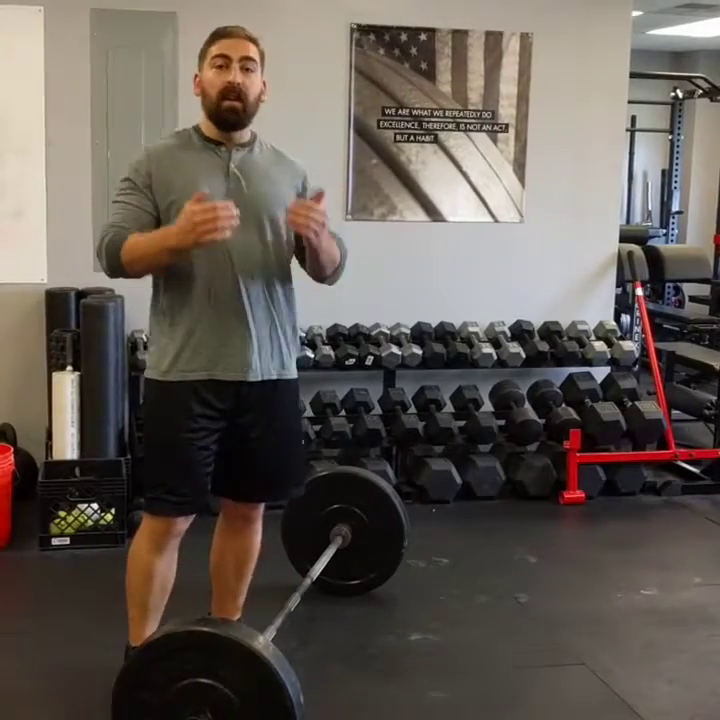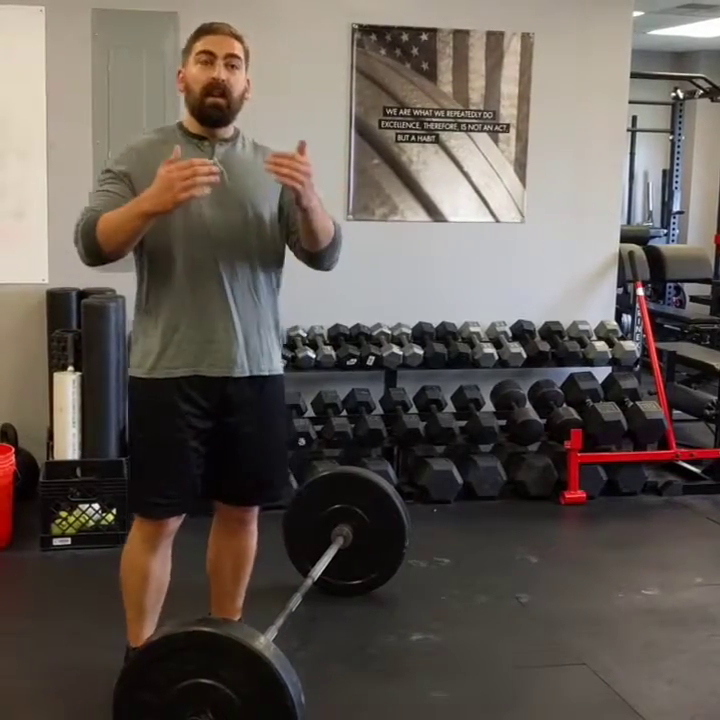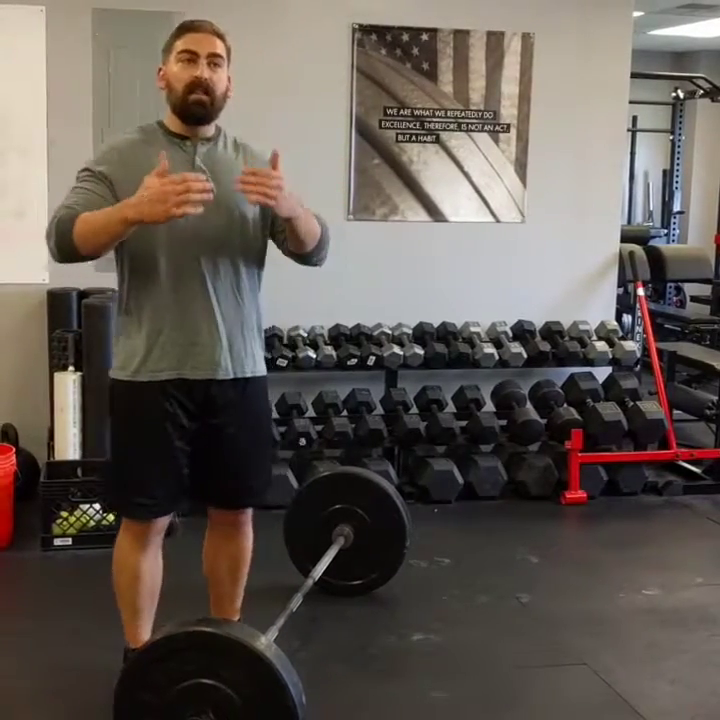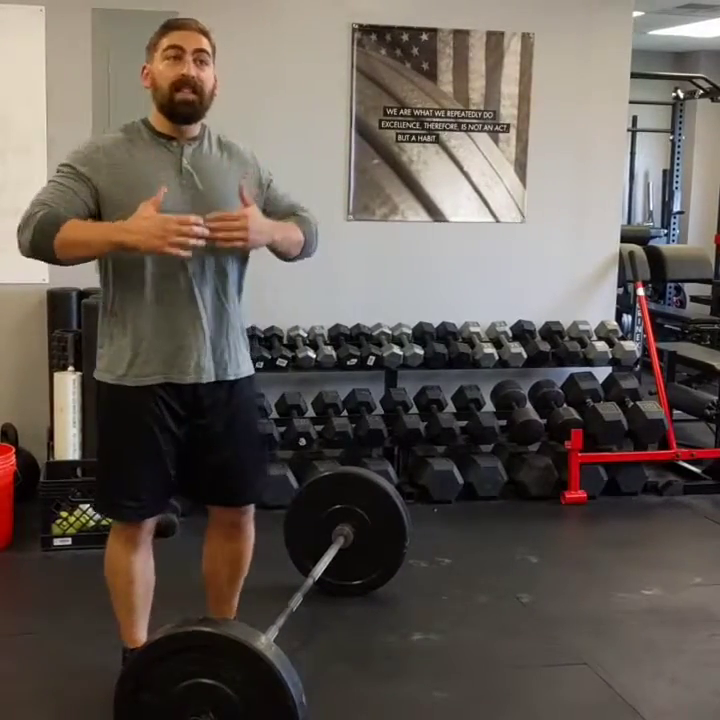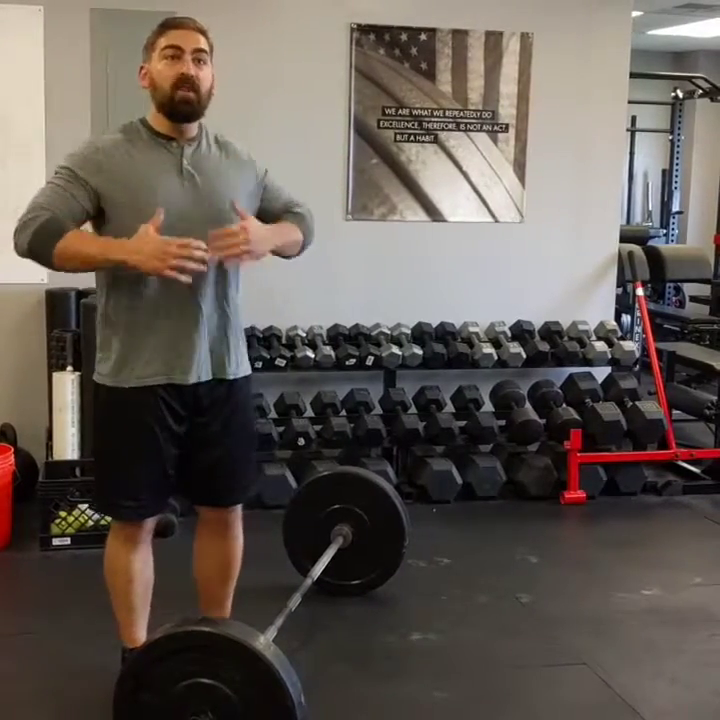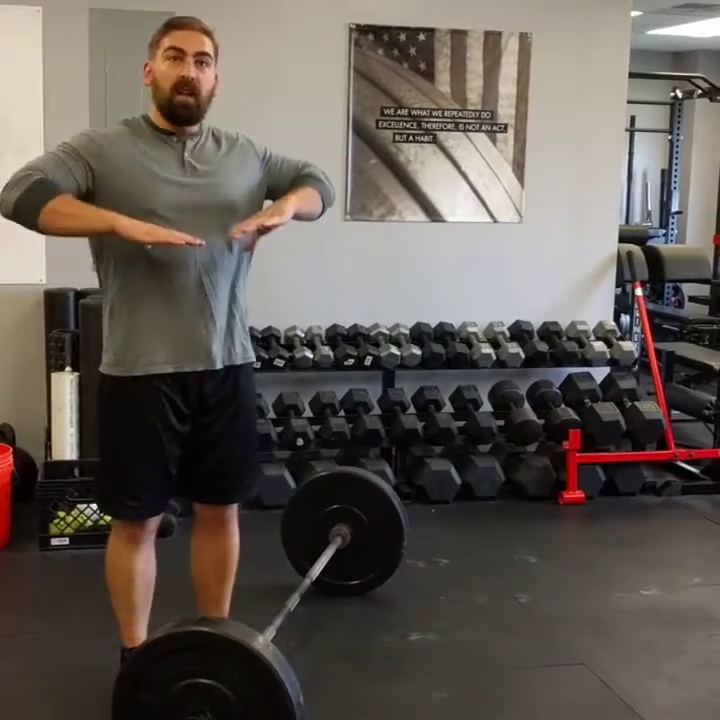
dt=0.2s
person 1, frame 1
left shoulder: (288, 172)
right shoulder: (157, 163)
left elbow: (331, 269)
right elbow: (113, 256)
left wrist: (320, 235)
right wrist: (178, 236)
left hip: (269, 373)
right hip: (184, 374)
left knee: (246, 510)
right knee: (166, 519)
right ankle: (140, 653)
person 1, frame 2
left shoulder: (273, 166)
right shoulder: (140, 157)
left elbow: (324, 254)
right elbow: (91, 244)
left wrist: (309, 199)
right wrist: (152, 201)
left hip: (255, 370)
right hip: (169, 371)
left knee: (240, 511)
right knee: (157, 519)
right ankle: (139, 654)
person 1, frame 3
left shoulder: (254, 163)
right shoulder: (120, 158)
left elbow: (314, 247)
right elbow: (63, 237)
left wrist: (287, 205)
right wrist: (138, 206)
left hip: (239, 371)
right hip: (151, 374)
left knee: (234, 513)
right knee: (144, 520)
right ankle: (139, 656)
person 1, frame 4
left shoulder: (241, 162)
right shoulder: (102, 157)
left elbow: (306, 236)
right elbow: (38, 233)
left wrist: (267, 231)
right wrist: (131, 233)
left hip: (225, 373)
right hip: (138, 376)
left knee: (235, 512)
right knee: (134, 521)
right ankle: (137, 657)
person 1, frame 5
left shoulder: (238, 162)
right shoulder: (102, 160)
left elbow: (298, 225)
right elbow: (35, 234)
left wrist: (268, 237)
right wrist: (130, 254)
left hip: (222, 371)
right hip: (137, 376)
left knee: (223, 513)
right knee: (134, 521)
right ankle: (137, 657)
person 1, frame 6
left shoulder: (241, 152)
right shoulder: (104, 148)
left elbow: (316, 181)
left wrist: (285, 206)
right wrist: (121, 223)
left hip: (225, 366)
right hip: (141, 370)
left knee: (220, 510)
right knee: (135, 519)
right ankle: (135, 656)
